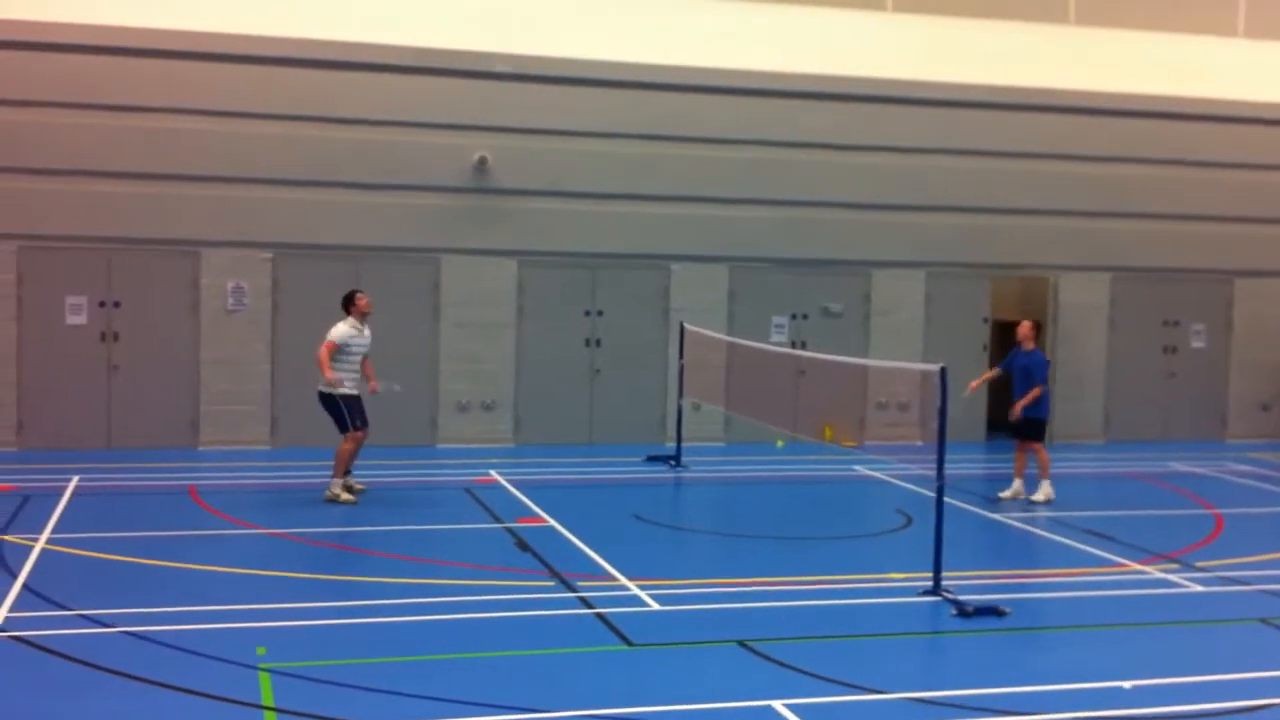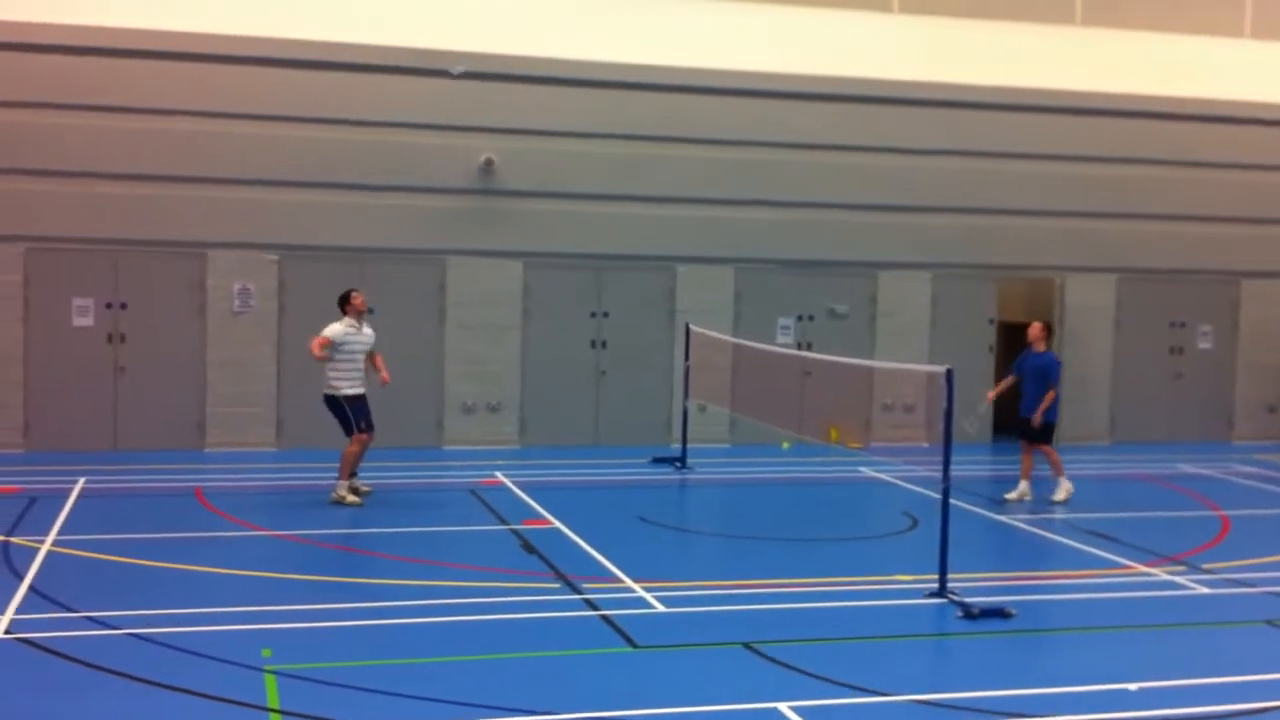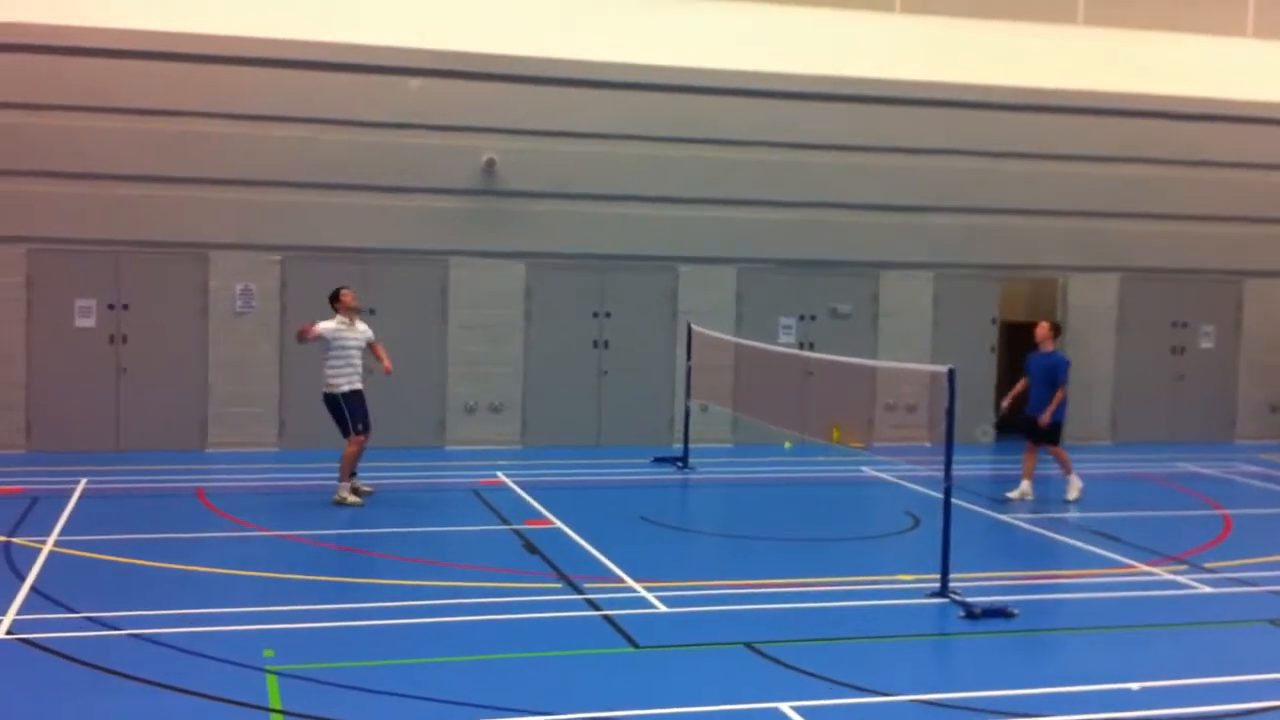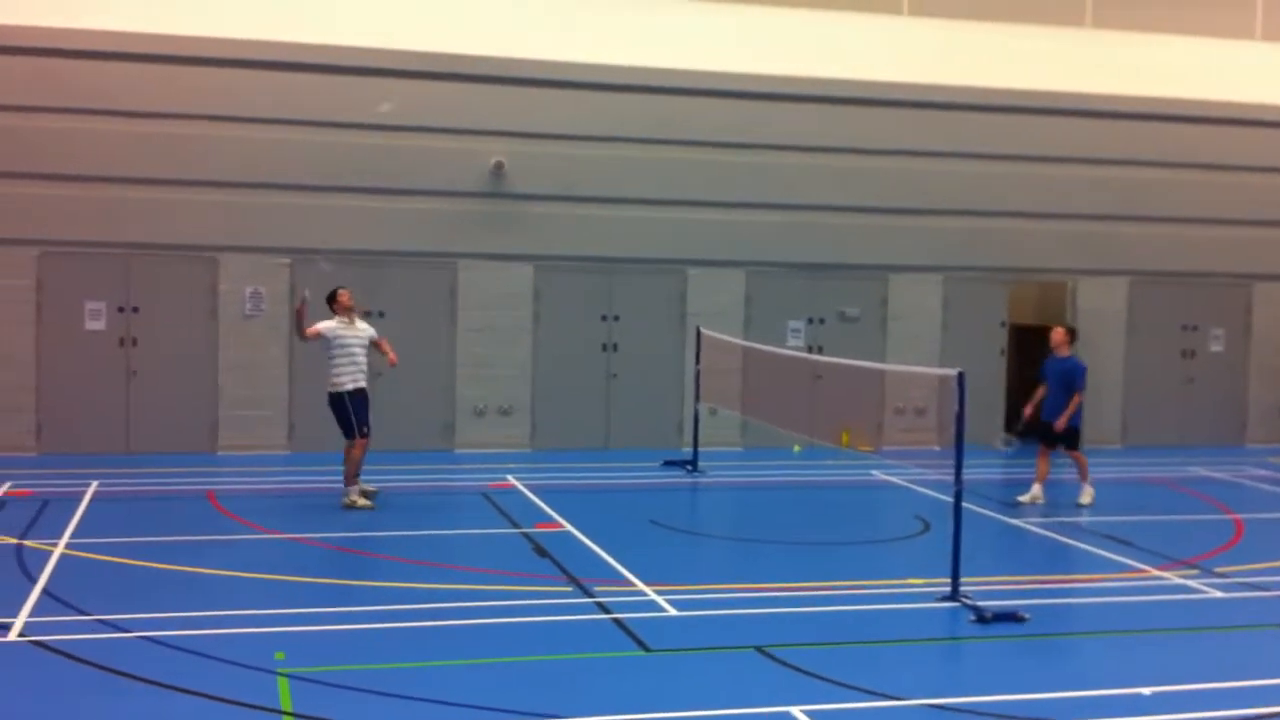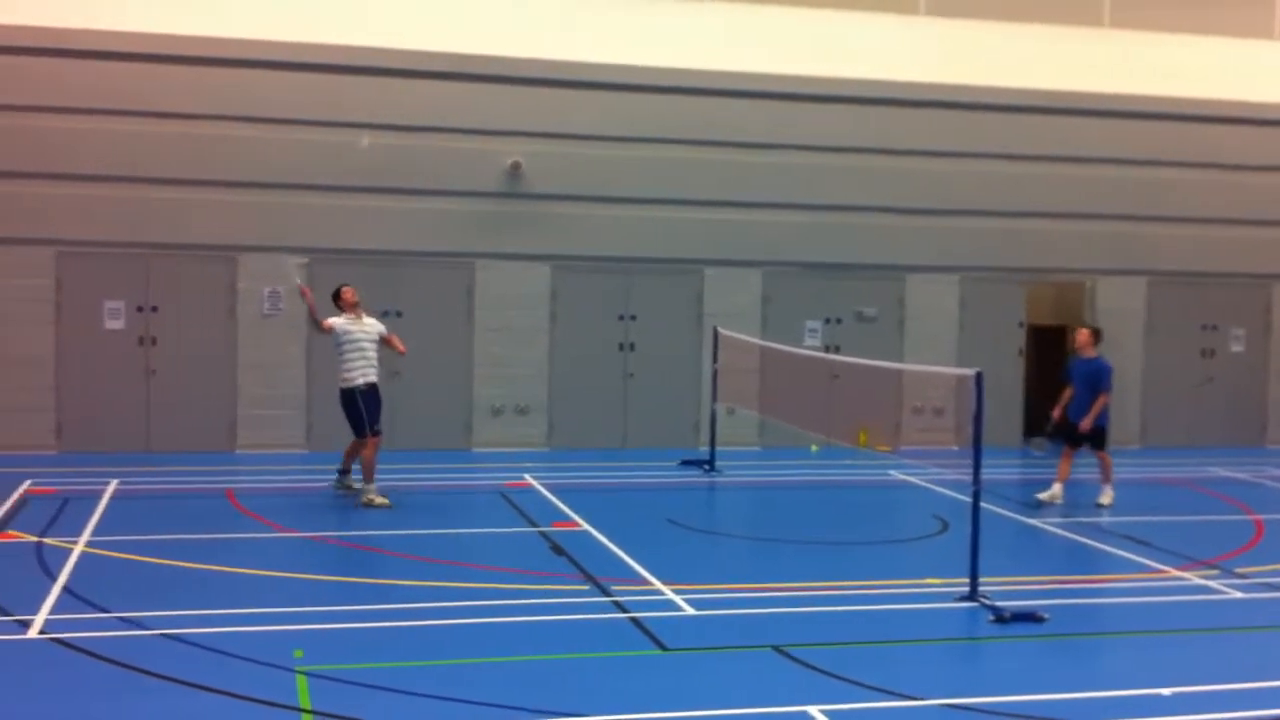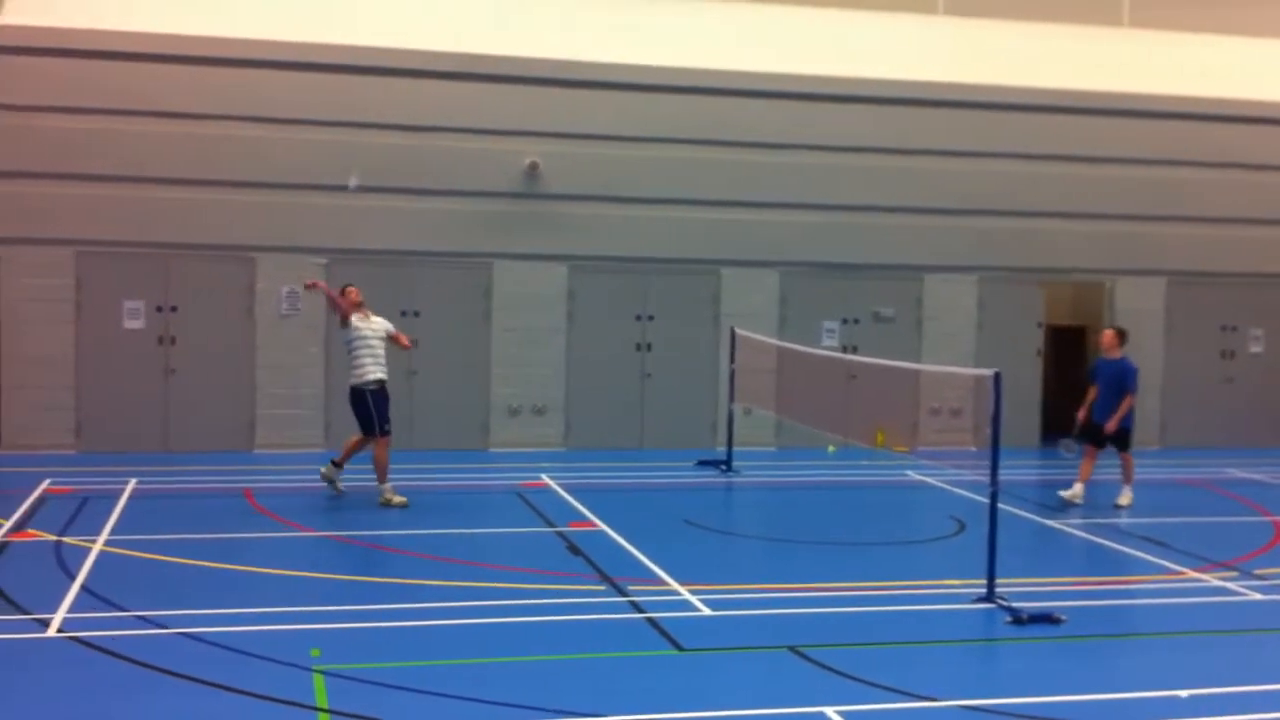
dt=0.1s
person 1, frame 1
left shoulder: (365, 333)
right shoulder: (342, 330)
right elbow: (324, 352)
left wrist: (371, 381)
right wrist: (327, 373)
left hip: (351, 392)
right hip: (334, 392)
left knee: (361, 434)
right knee: (353, 435)
left ankle: (346, 478)
right ankle: (335, 488)
person 1, frame 2
left shoulder: (368, 332)
right shoulder: (338, 329)
left elbow: (373, 355)
right elbow: (316, 344)
left wrist: (382, 371)
right wrist: (317, 353)
left hip: (357, 393)
right hip: (339, 394)
left knee: (367, 436)
right knee: (359, 438)
left ankle: (351, 480)
right ankle: (340, 490)
person 1, frame 3
left shoulder: (363, 328)
right shoulder: (330, 327)
left elbow: (375, 346)
right elbow: (303, 337)
left wrist: (385, 360)
right wrist: (303, 333)
left hip: (355, 391)
right hip: (338, 393)
left knee: (362, 437)
right knee: (357, 439)
left ankle: (352, 481)
right ankle: (343, 491)
person 1, frame 4
left shoulder: (364, 327)
right shoulder: (330, 326)
left elbow: (380, 342)
right elbow: (304, 334)
left wrist: (390, 354)
right wrist: (300, 313)
left hip: (359, 390)
right hip: (342, 392)
left knee: (358, 440)
right knee: (360, 441)
left ankle: (353, 482)
right ankle: (351, 494)
person 1, frame 5
left shoulder: (373, 323)
right shoulder: (340, 324)
left elbow: (390, 339)
right elbow: (320, 326)
left wrist: (399, 346)
right wrist: (308, 298)
left hip: (368, 388)
right hip: (355, 390)
left knee: (363, 438)
right knee: (372, 439)
left ankle: (344, 475)
right ankle: (370, 493)
person 1, frame 6
left shoulder: (380, 322)
right shoulder: (349, 321)
left elbow: (398, 337)
right elbow: (340, 309)
left wrist: (405, 342)
right wrist: (324, 289)
left hip: (377, 386)
right hip: (365, 388)
left knee: (368, 436)
right knee: (382, 439)
left ankle: (333, 468)
right ankle: (386, 492)
person 2, frame 1
left shoulder: (1039, 359)
right shoulder: (1016, 354)
left elbow: (1039, 388)
right elbow: (998, 370)
left wrist: (1020, 405)
right wrist: (978, 381)
left hip: (1035, 412)
right hip: (1018, 411)
left knee: (1036, 446)
right knee: (1020, 446)
left ankle: (1046, 488)
right ankle: (1018, 486)
person 2, frame 2
left shoulder: (1050, 360)
right shoulder: (1026, 356)
left elbow: (1053, 390)
right elbow: (1012, 377)
left wrist: (1040, 412)
right wrist: (995, 392)
left hip: (1043, 414)
right hip: (1026, 412)
left knee: (1044, 448)
right knee: (1026, 447)
left ankle: (1064, 484)
right ankle: (1023, 487)
person 2, frame 3
left shoulder: (1059, 360)
right shoulder: (1033, 357)
left elbow: (1062, 390)
right elbow: (1025, 380)
left wrist: (1048, 412)
right wrist: (1009, 397)
left hip: (1051, 414)
right hip: (1032, 412)
left knee: (1052, 449)
right knee: (1030, 448)
left ankle: (1073, 481)
right ankle: (1025, 487)
person 2, frame 4
left shoulder: (1076, 365)
right shoulder: (1050, 362)
left elbow: (1078, 395)
left wrist: (1065, 418)
right wrist: (1031, 405)
left hip: (1067, 419)
right hip: (1048, 417)
left knee: (1073, 453)
right knee: (1043, 451)
left ankle: (1086, 487)
right ankle: (1036, 491)
person 2, frame 5
left shoulder: (1102, 366)
right shoulder: (1075, 363)
left elbow: (1104, 396)
left wrist: (1090, 418)
right wrist: (1059, 407)
left hip: (1094, 420)
right hip: (1074, 418)
left knee: (1101, 454)
right knee: (1067, 452)
left ankle: (1108, 489)
right ankle: (1056, 491)
person 2, frame 6
left shoulder: (1128, 367)
right shoulder: (1100, 364)
left elbow: (1130, 398)
left wrist: (1115, 420)
right wrist: (1084, 409)
left hip: (1120, 421)
right hip: (1098, 418)
left knee: (1124, 455)
right knee: (1089, 452)
left ankle: (1127, 491)
right ankle: (1077, 490)
